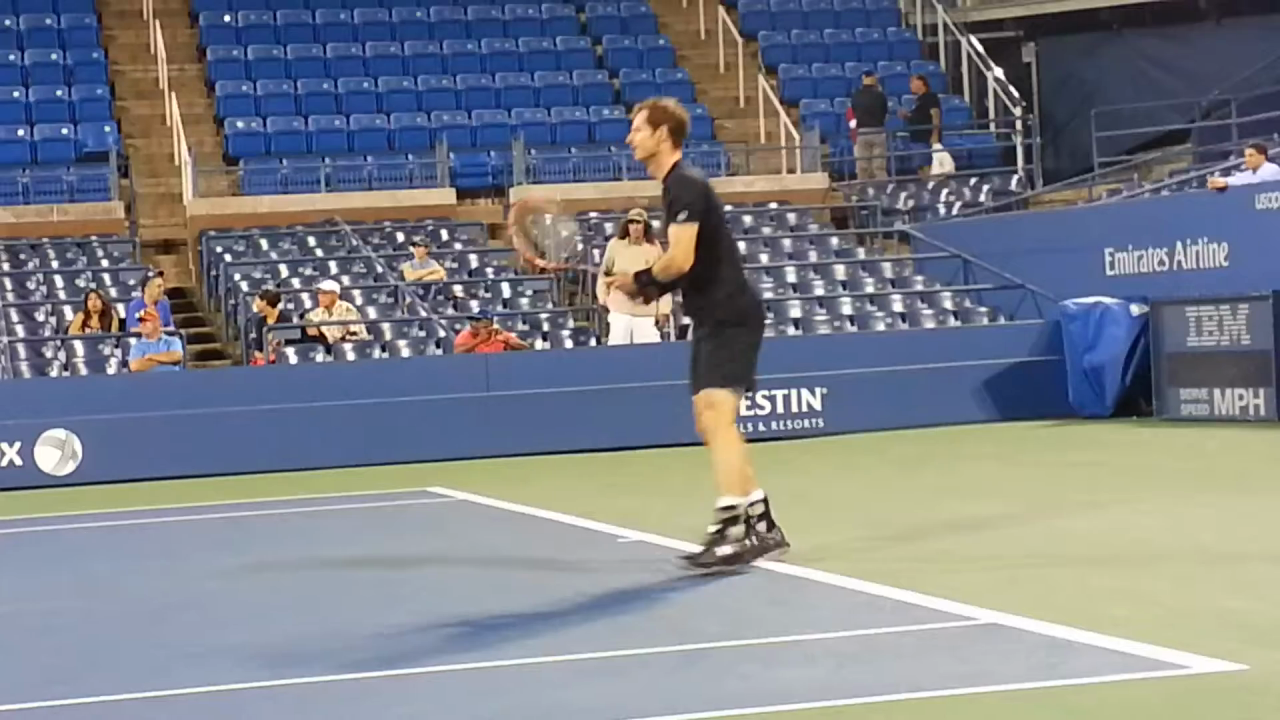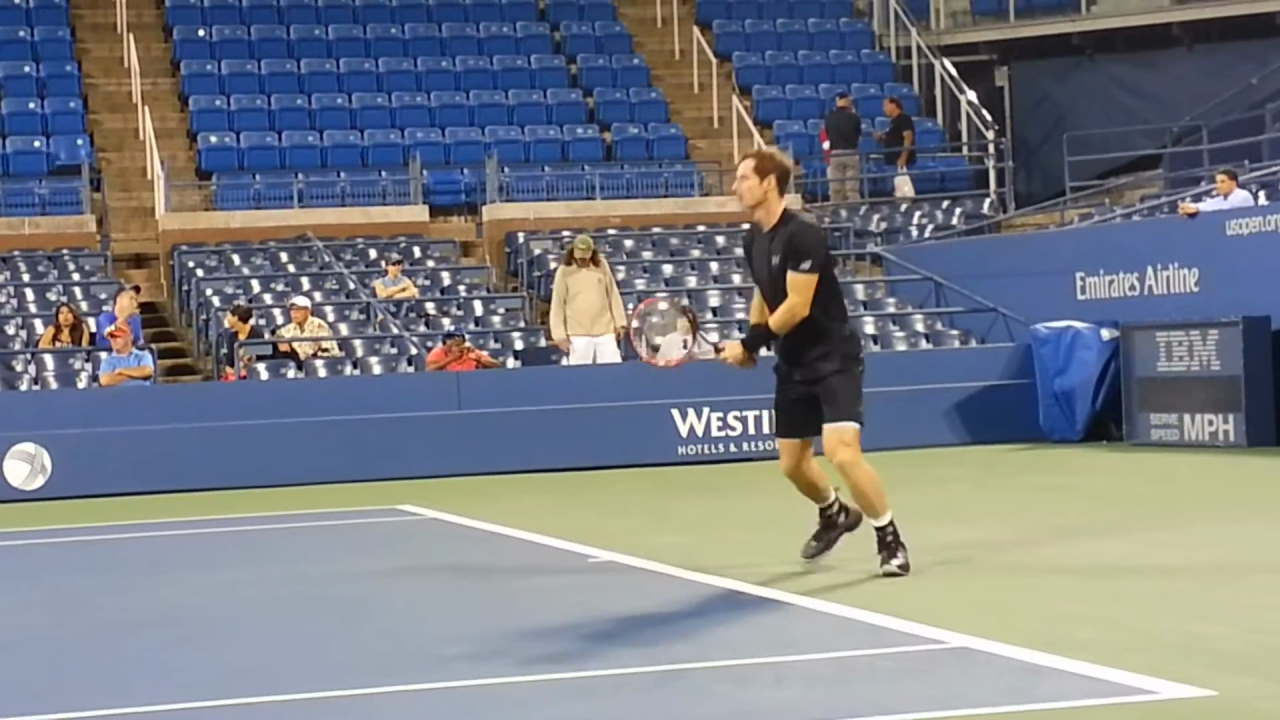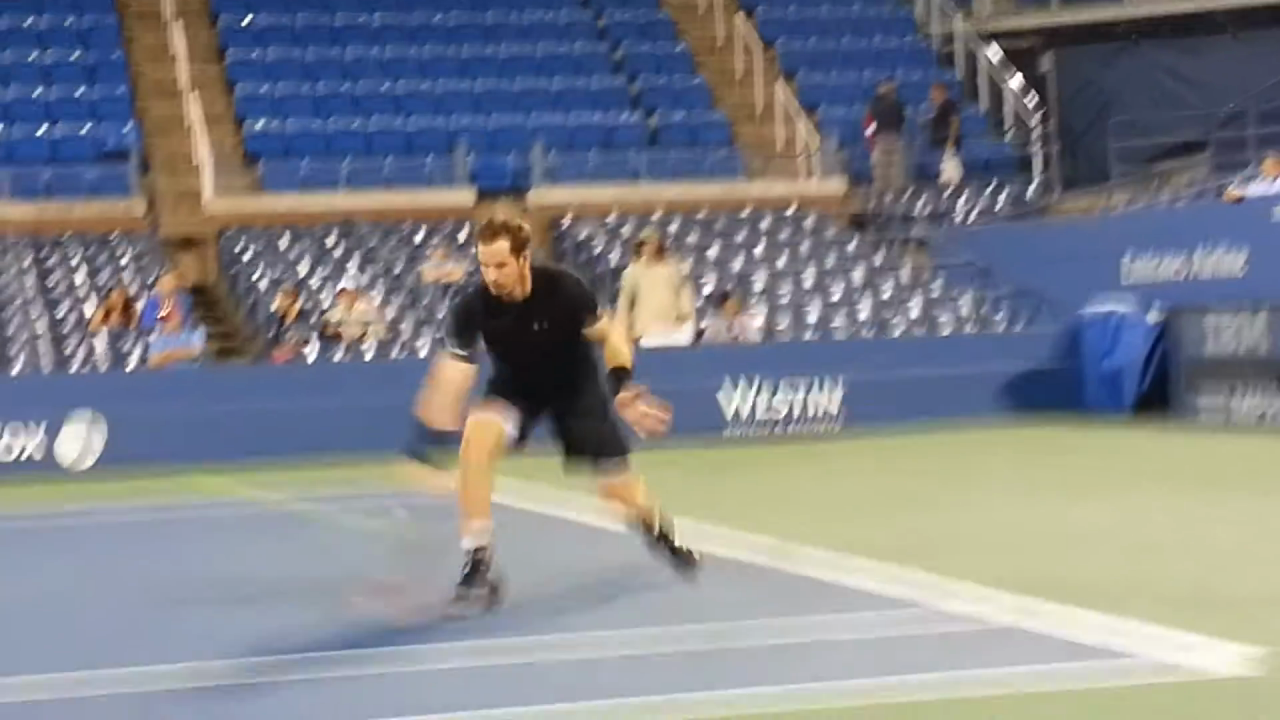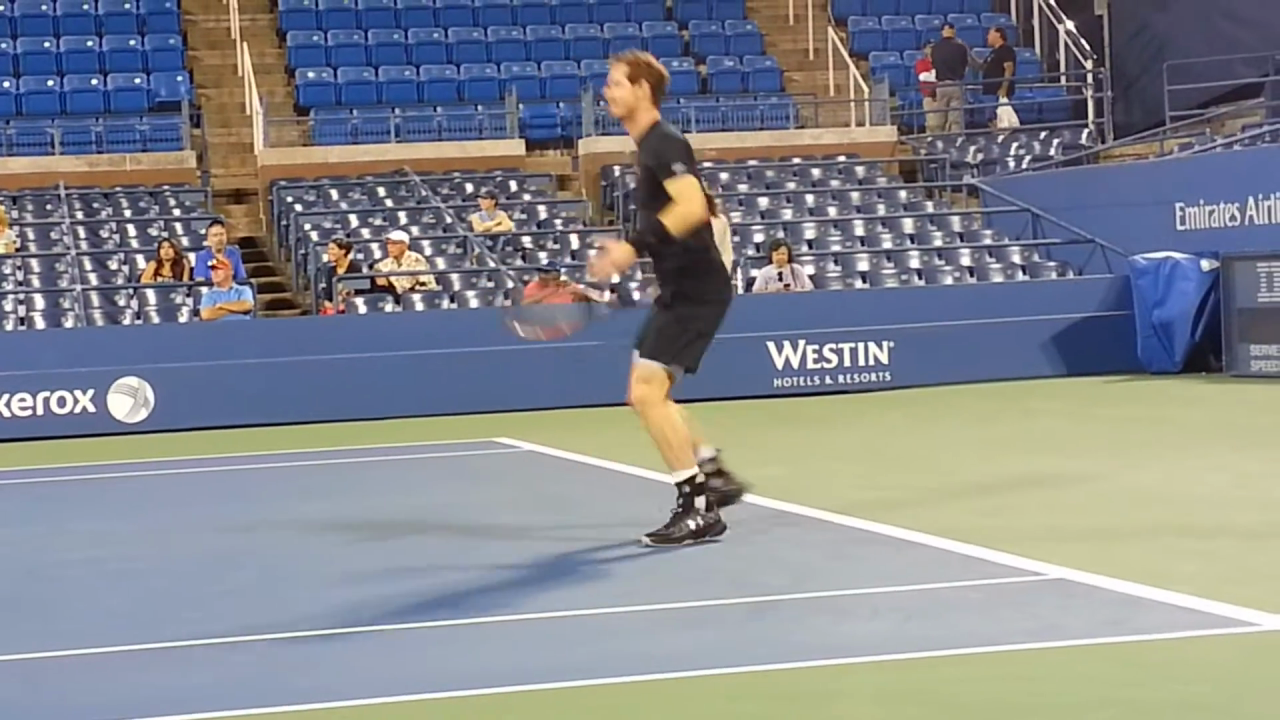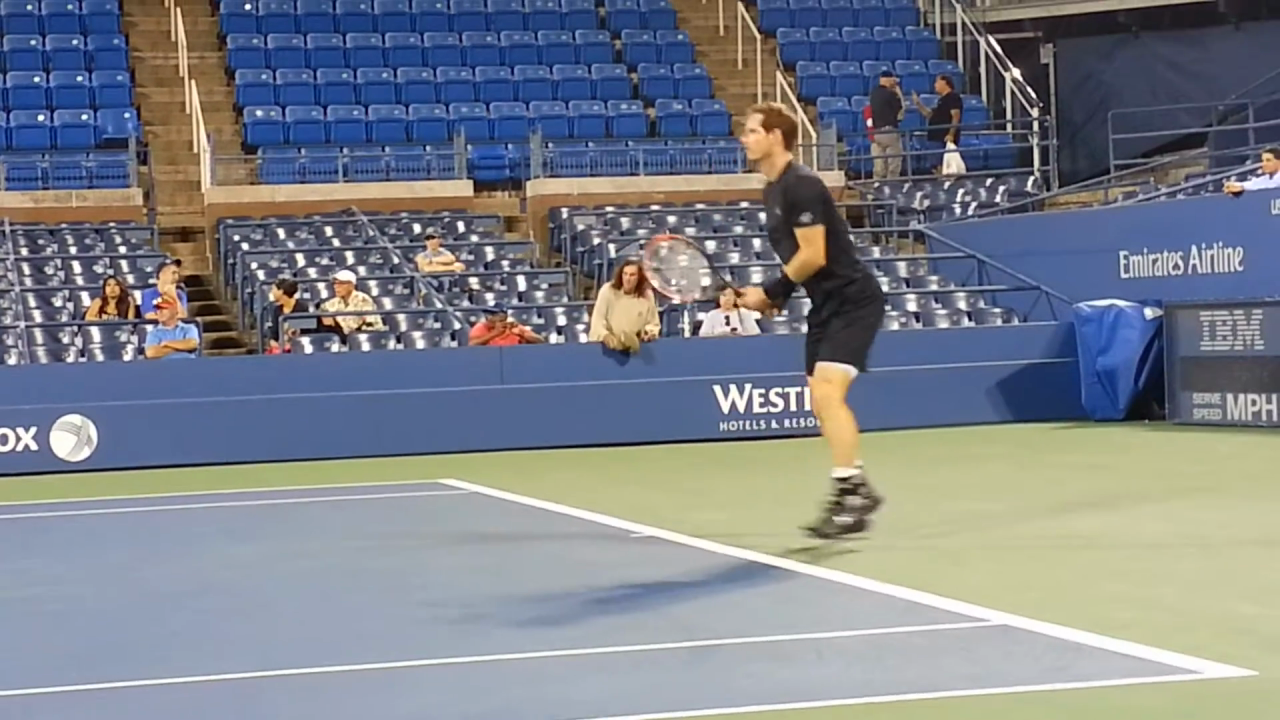
dt=1s
person 1, frame 1
left shoulder: (685, 184)
right shoulder: (677, 184)
left elbow: (681, 259)
left wrist: (639, 280)
right wrist: (651, 286)
left hip: (730, 317)
right hip: (715, 319)
left knee: (715, 415)
right knee: (713, 423)
left ankle: (727, 530)
right ankle: (760, 524)
person 1, frame 2
left shoulder: (802, 234)
right shoulder: (753, 239)
left elbow: (798, 306)
left wrist: (750, 344)
right wrist: (749, 342)
left hip: (835, 358)
right hip: (794, 363)
left knee: (842, 454)
right knee: (791, 464)
left ankle: (889, 540)
right ankle: (834, 514)
person 1, frame 3
left shoulder: (563, 287)
right shoulder: (472, 306)
left elbow: (608, 335)
right elbow: (450, 378)
left wrist: (622, 389)
right wrist: (430, 441)
left hip: (574, 385)
right hip: (516, 385)
left knee: (623, 490)
right knee: (477, 440)
left ankle: (662, 536)
right ankle: (478, 567)
person 1, frame 4
left shoulder: (664, 143)
right shoulder: (650, 146)
left elbow: (693, 209)
left wrist: (635, 246)
left hip: (698, 287)
right hip: (680, 286)
left knee: (646, 392)
right knee: (648, 393)
left ankle: (695, 507)
right ankle: (715, 478)
person 1, frame 5
left shoulder: (802, 184)
right shoulder: (773, 190)
left elbow: (814, 256)
left wrist: (771, 291)
right wrist: (775, 294)
left hip: (852, 300)
right hip: (827, 304)
left knee: (827, 394)
right knee: (827, 399)
left ankle: (852, 495)
right ankle: (854, 493)
